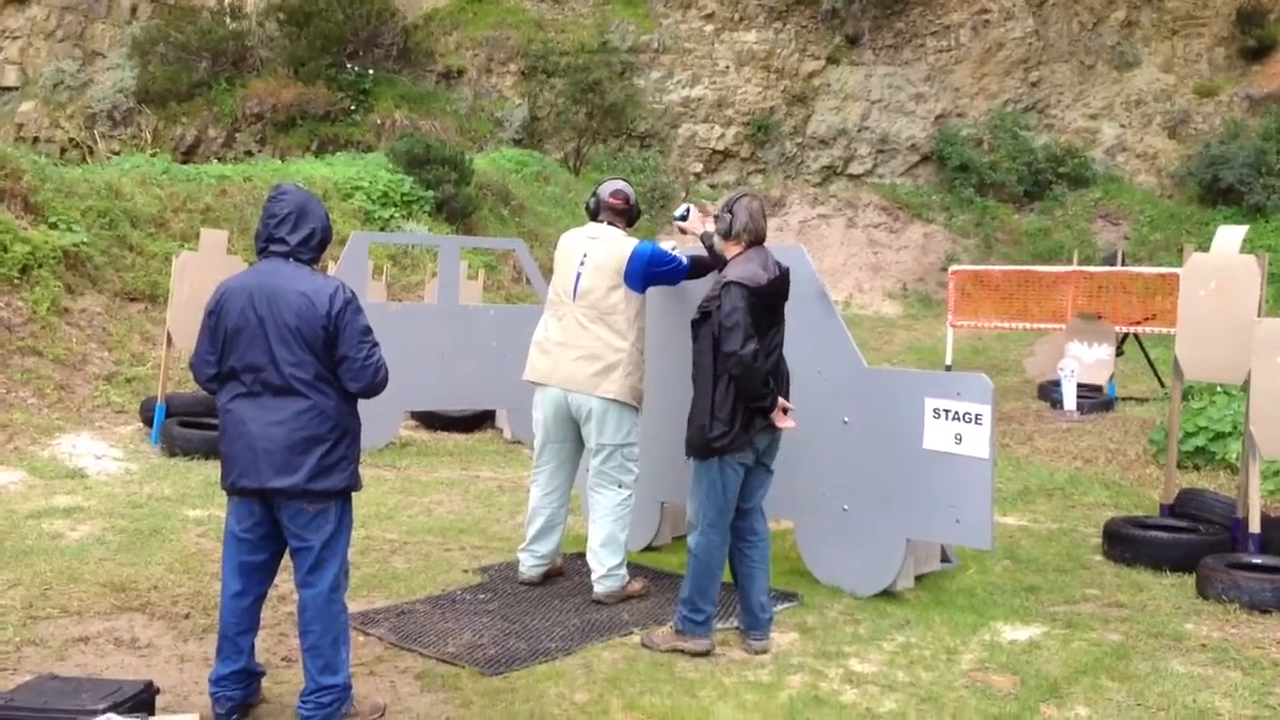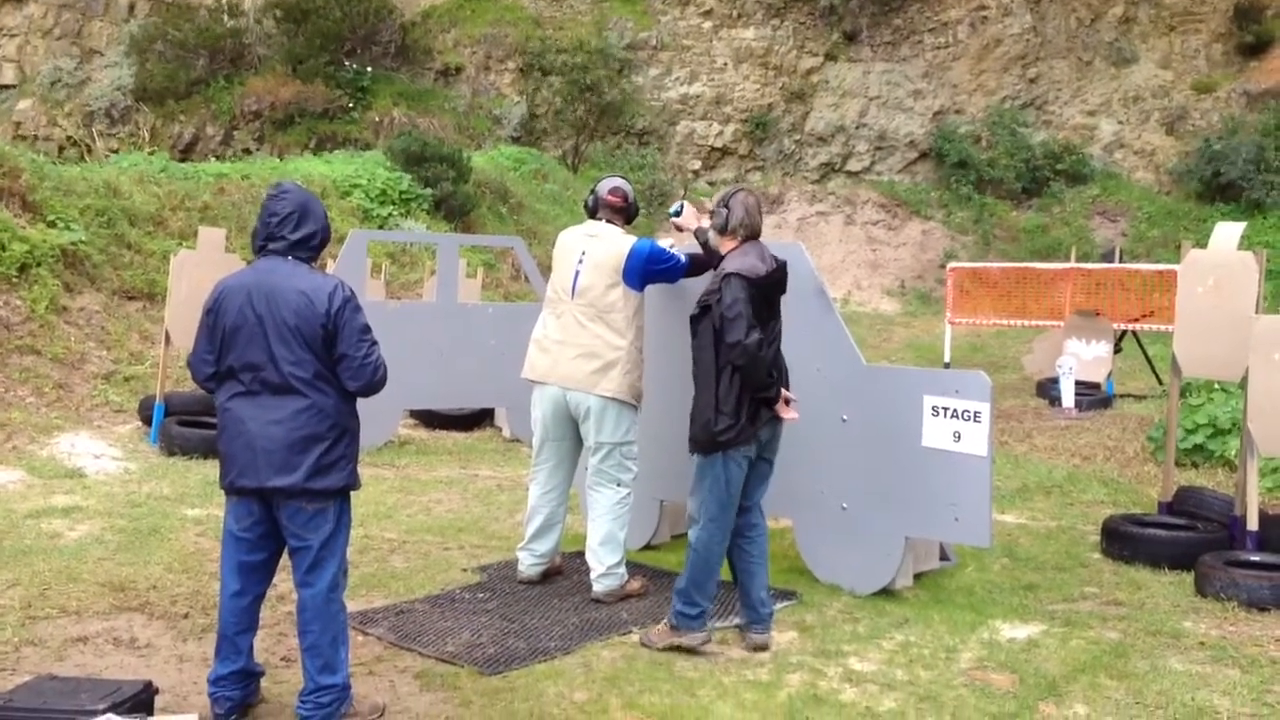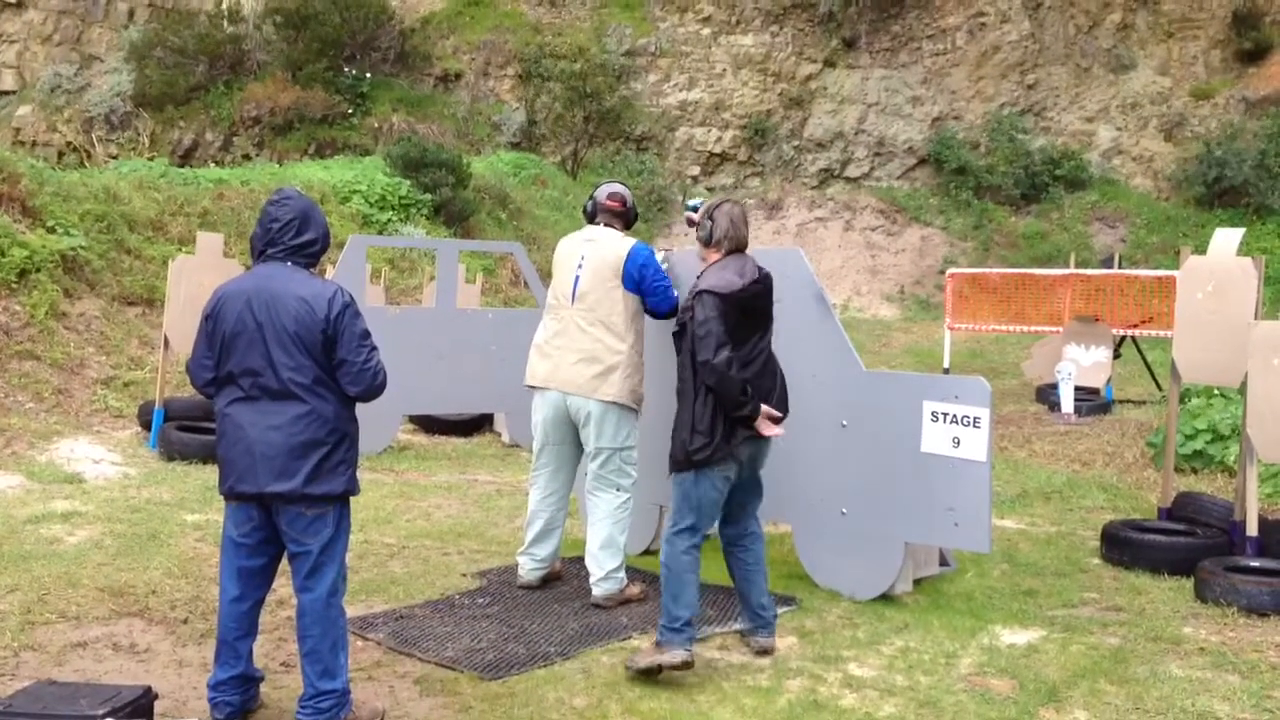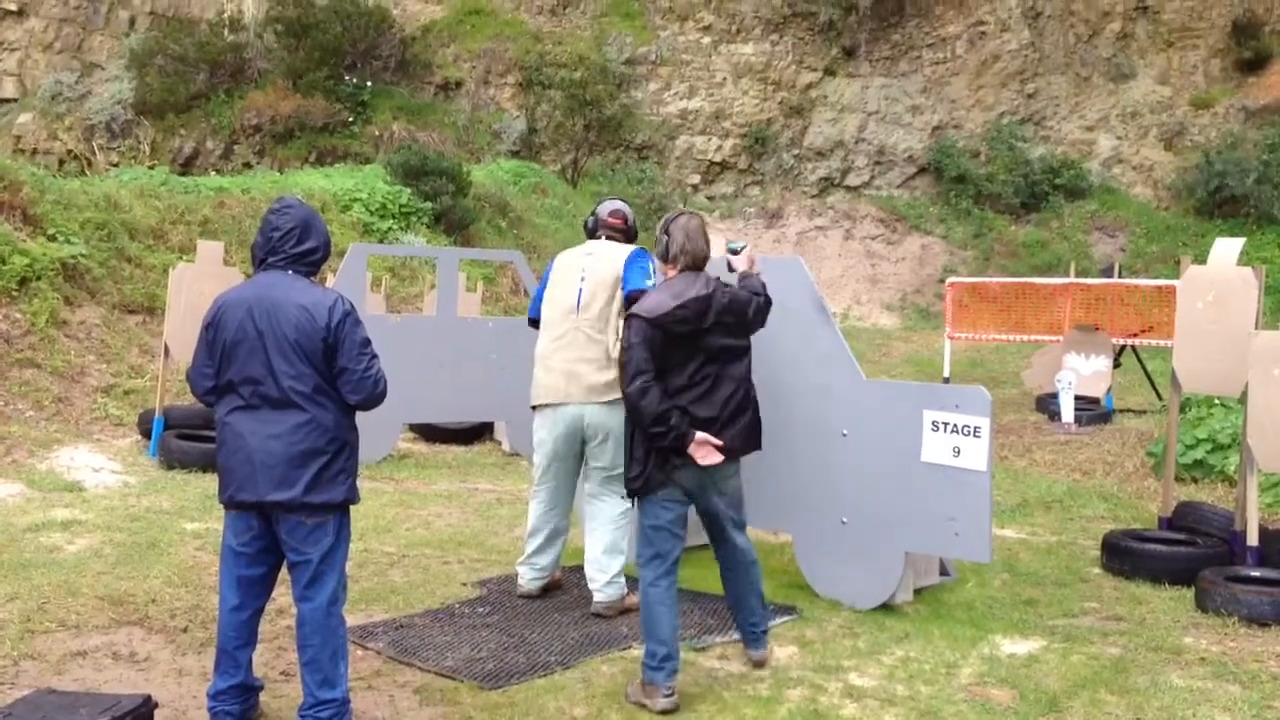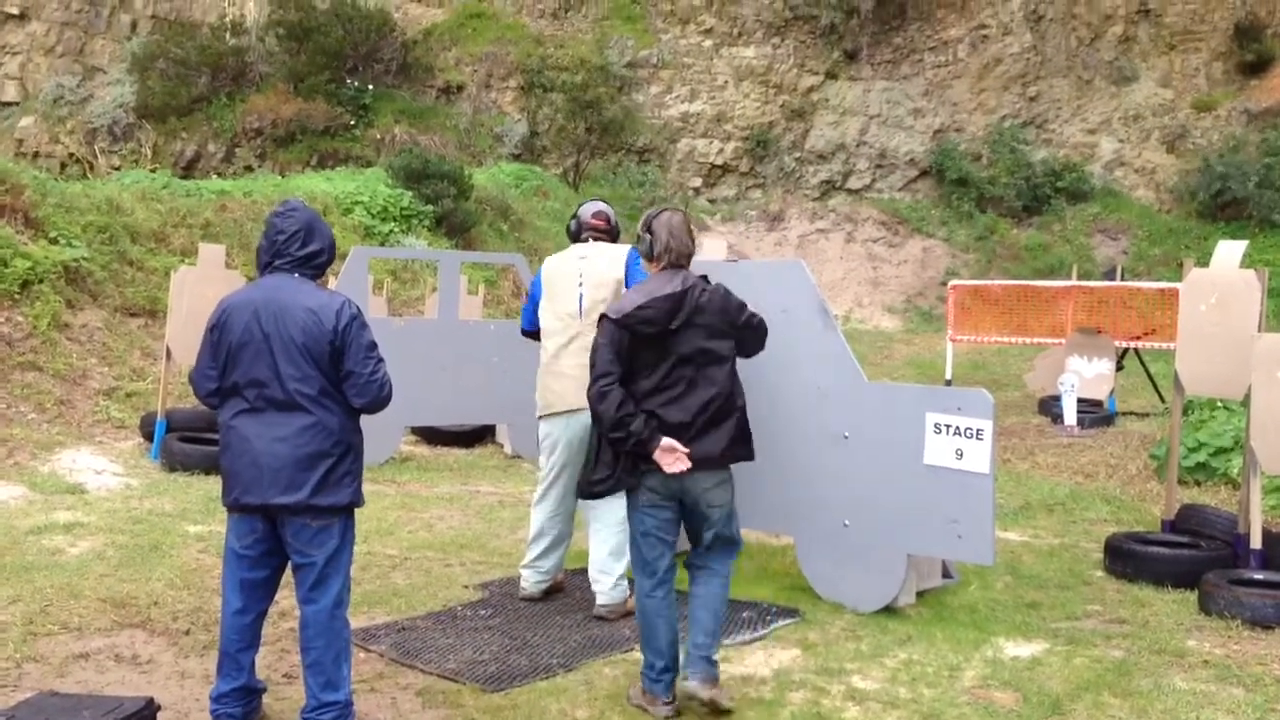
dt=0.3s
person 1, frame 1
left shoulder: (228, 293)
right shoulder: (330, 295)
left elbow: (205, 372)
right elbow: (368, 378)
right wrist: (325, 374)
left hip: (247, 463)
right hip: (312, 465)
left knee: (242, 579)
right knee: (320, 584)
person 1, frame 2
left shoulder: (226, 291)
right shoulder: (329, 293)
left elbow: (203, 370)
right elbow: (367, 376)
right wrist: (325, 373)
left hip: (245, 463)
right hip: (312, 465)
left knee: (241, 579)
right knee: (319, 583)
person 1, frame 3
left shoulder: (225, 297)
right shoulder: (329, 299)
left elbow: (201, 376)
right elbow: (367, 382)
right wrist: (323, 378)
left hip: (245, 468)
right hip: (311, 471)
left knee: (240, 585)
right knee: (318, 589)
person 1, frame 4
left shoulder: (226, 305)
right shoulder: (330, 308)
left elbow: (202, 385)
right elbow: (367, 391)
right wrist: (323, 387)
left hip: (244, 476)
right hip: (311, 479)
left knee: (240, 594)
right knee: (318, 598)
person 1, frame 5
left shoulder: (230, 308)
right shoulder: (337, 311)
left elbow: (205, 387)
right elbow: (373, 394)
left hip: (248, 479)
right hip: (315, 482)
left knee: (242, 597)
right knee: (322, 601)
person 2, frame 1
left shoulder: (734, 285)
right shoulder: (767, 272)
left elbow: (741, 356)
left wrist: (766, 403)
right wrist: (704, 234)
left hip: (730, 424)
right hip: (761, 425)
left knee: (709, 526)
right knee: (750, 522)
left ankle: (693, 628)
right ankle: (757, 627)
person 2, frame 2
left shoulder: (733, 278)
right shoulder: (761, 267)
left elbow: (744, 347)
left wrist: (769, 393)
right wrist: (696, 230)
left hip: (734, 418)
right hip: (762, 418)
left knee: (709, 520)
right knee: (747, 518)
left ankle: (687, 621)
right ankle: (757, 622)
person 2, frame 3
left shoulder: (708, 291)
right shoulder: (755, 279)
left elbow: (715, 364)
left wrist: (747, 411)
left hip: (716, 433)
right hip: (751, 433)
left knee: (683, 535)
right knee: (742, 526)
left ankle: (673, 639)
right ankle: (761, 627)
person 2, frame 4
left shoulder: (645, 314)
right shoulder: (734, 301)
left elbow: (639, 391)
right elbow: (760, 307)
left wrist: (680, 438)
right wrist: (748, 273)
left hip: (666, 461)
right hip: (721, 454)
left knee: (658, 566)
right knee: (735, 547)
left ankle: (659, 682)
right ankle: (754, 642)
person 2, frame 5
left shoulder: (621, 315)
right shoulder: (719, 303)
left elbow: (604, 392)
right elbow: (754, 339)
left wrist: (647, 441)
right wrist: (748, 316)
left hip: (649, 466)
right hip: (708, 460)
left knee: (653, 574)
right knee: (714, 559)
right ankle: (701, 671)
person 3, frame 1
left shoulder: (567, 242)
right shoulder: (636, 254)
right elbow: (690, 268)
left hip: (552, 378)
right hip: (604, 386)
left knee: (549, 474)
right knee: (610, 482)
left ankle: (535, 561)
right ankle: (609, 580)
person 3, frame 2
left shoulder: (565, 240)
right shoulder: (635, 251)
right elbow: (691, 265)
left hip: (550, 376)
right hip: (604, 384)
left knee: (548, 473)
right knee: (610, 481)
left ankle: (534, 561)
right ankle: (609, 579)
person 3, frame 3
left shoulder: (565, 246)
right shoulder: (634, 254)
right elbow: (666, 307)
left hip: (552, 382)
right hip: (604, 388)
left knee: (548, 478)
right knee: (609, 485)
left ankle: (534, 565)
right ankle: (607, 584)
person 3, frame 4
left shoulder: (562, 261)
right shoulder: (632, 258)
left elbow: (536, 318)
right elbow: (640, 298)
left hip: (554, 394)
right hip: (609, 397)
left knee: (550, 490)
right knee: (609, 494)
left ankle: (534, 575)
right ankle: (608, 591)
person 3, frame 5
left shoulder: (549, 267)
right shoulder: (626, 258)
left elbow: (531, 329)
left hip: (561, 400)
left knee: (554, 493)
right knee: (612, 497)
left ankle: (536, 578)
right ankle: (611, 595)
